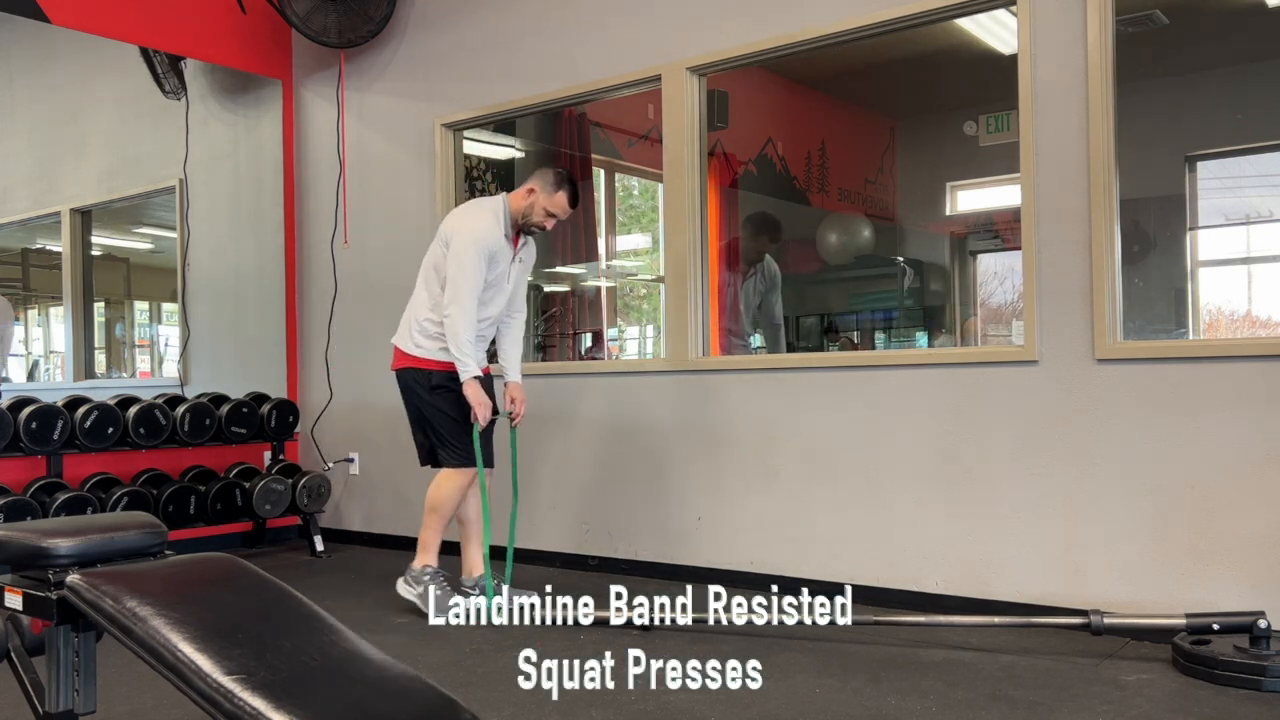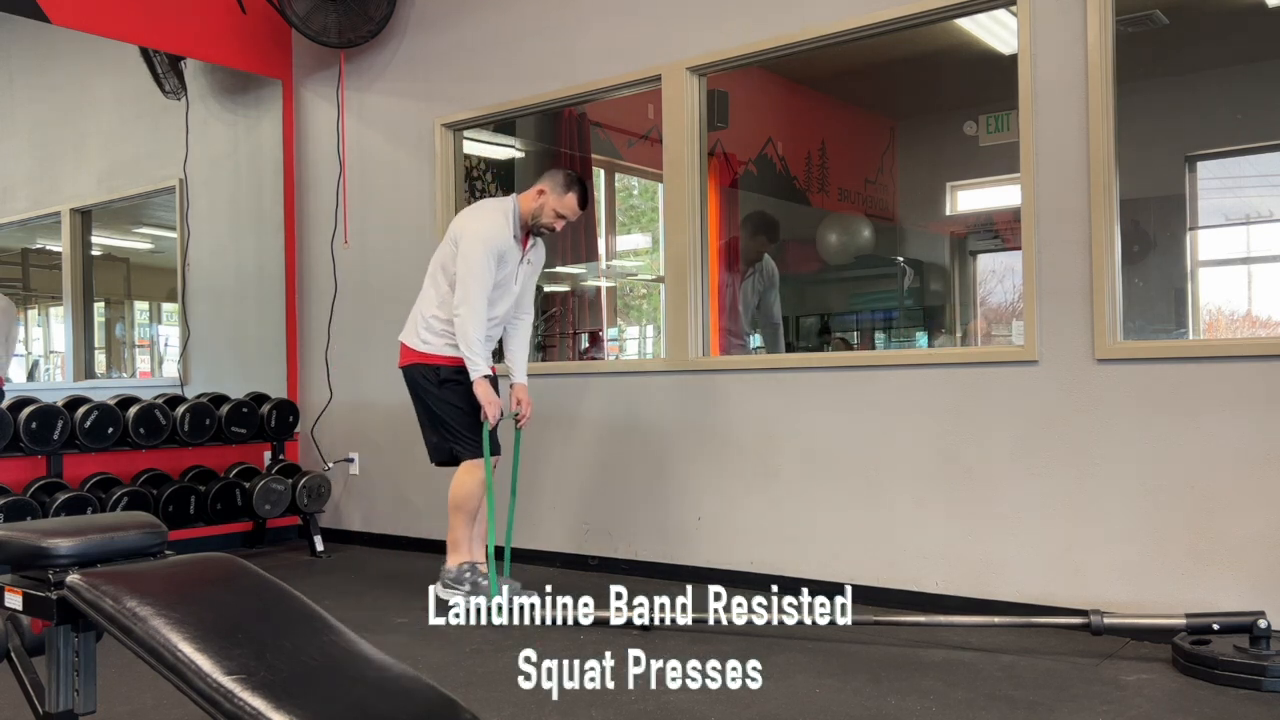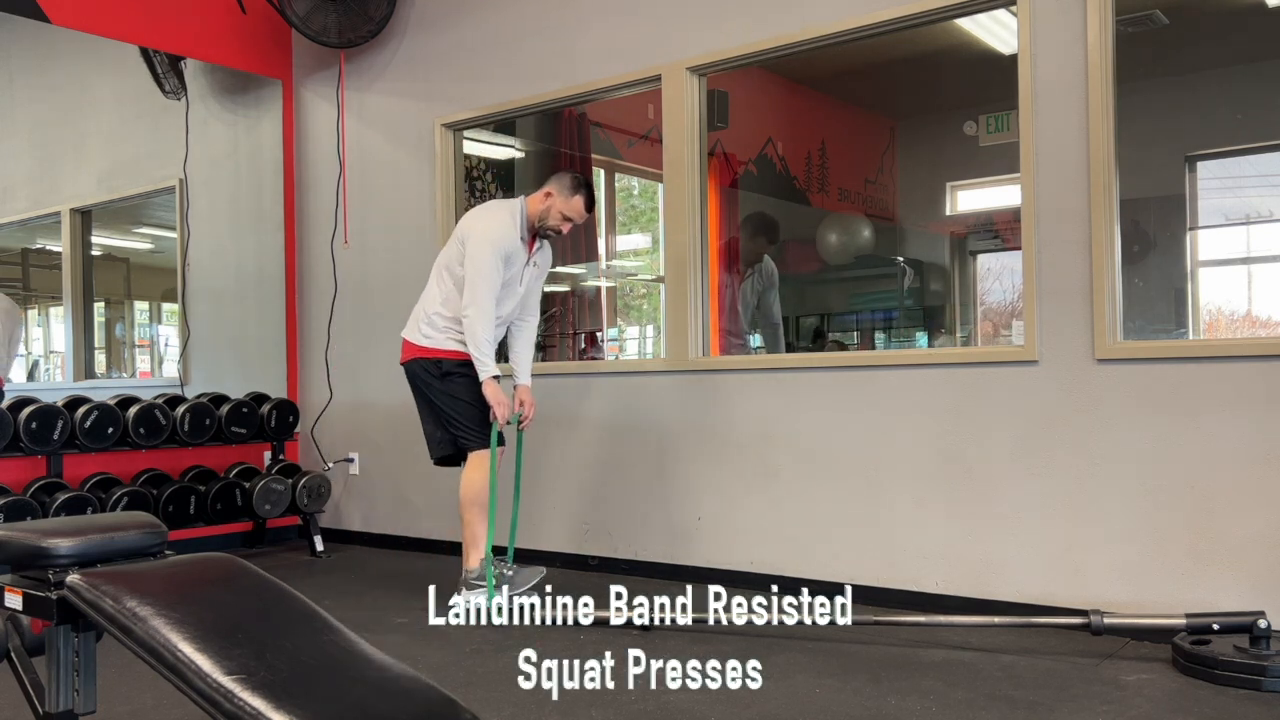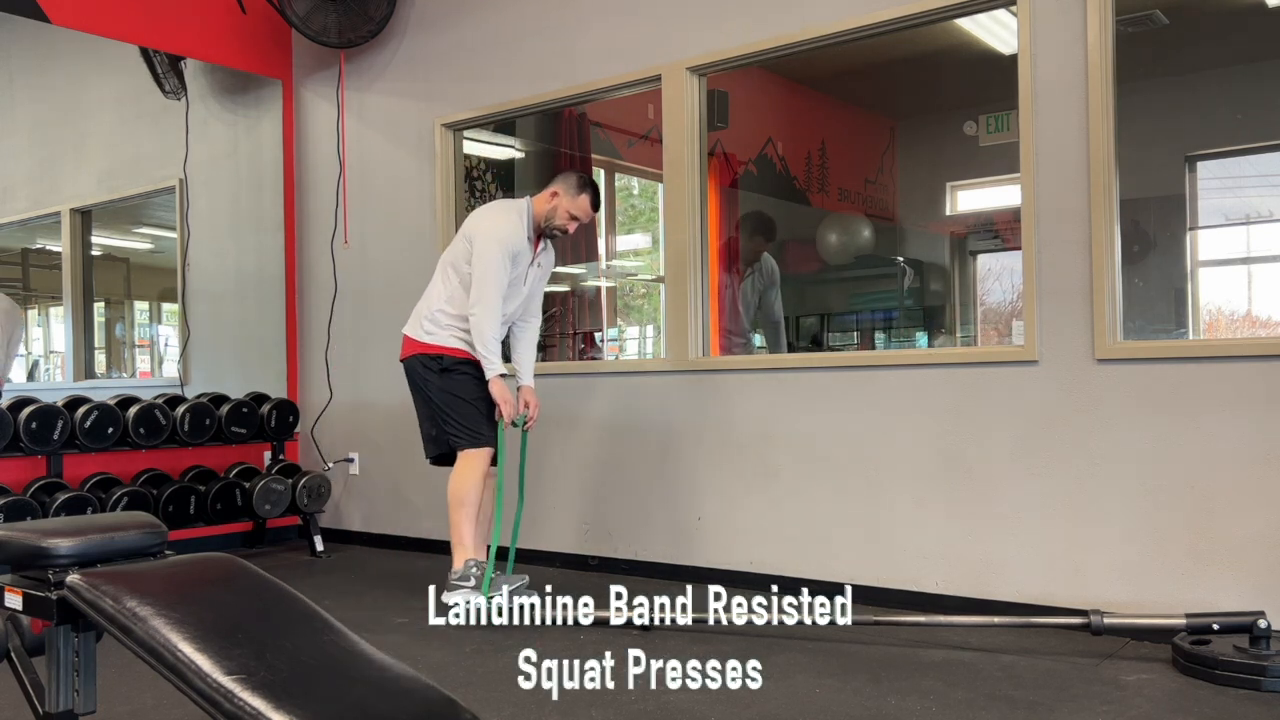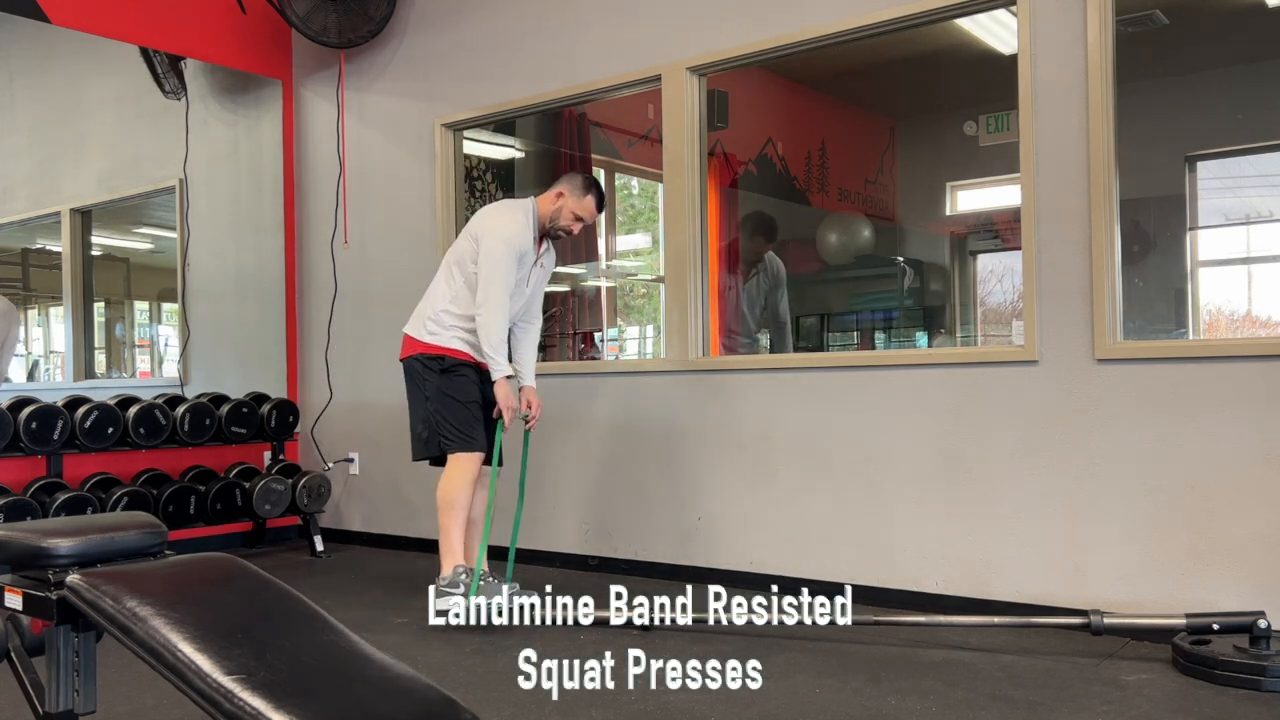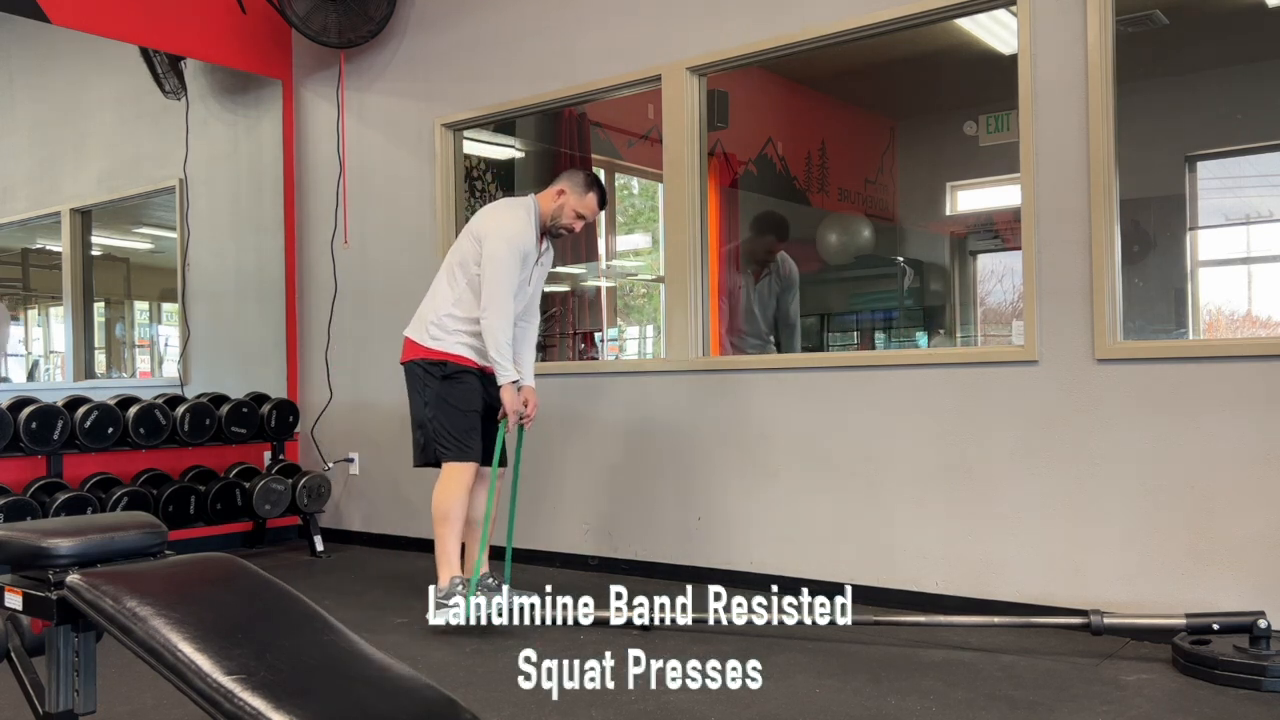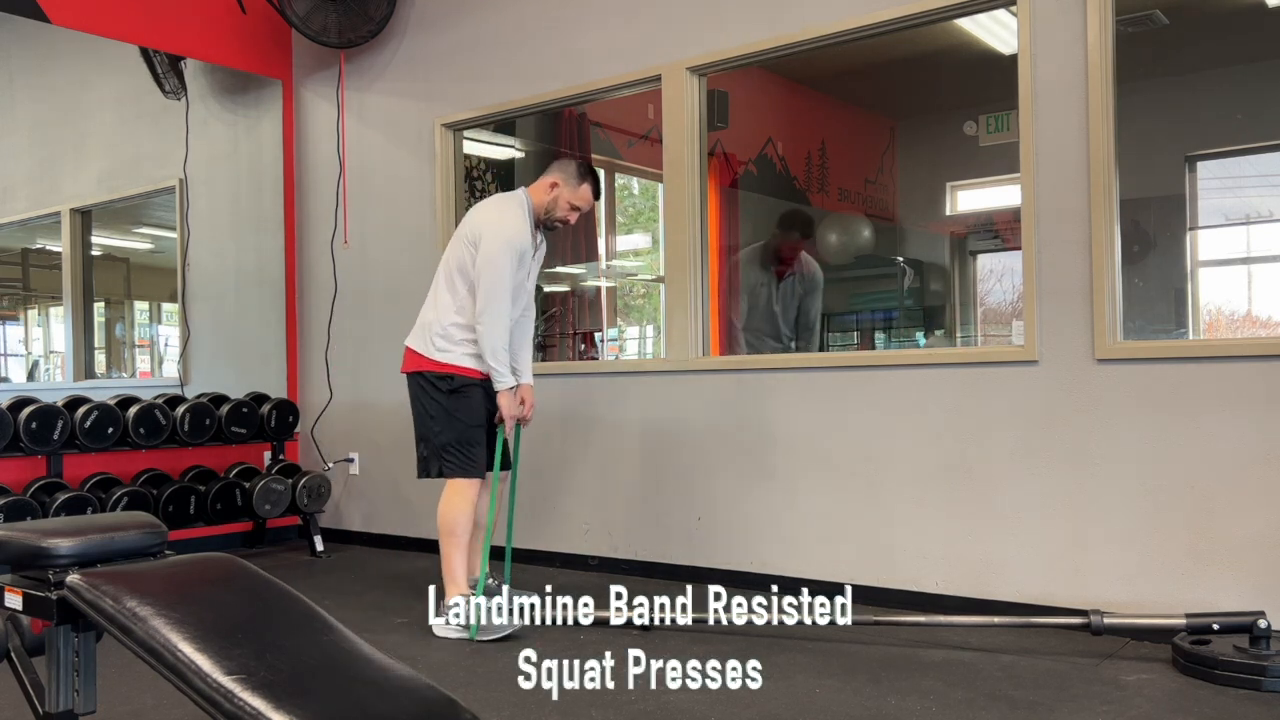
dt=0.2s
person 1, frame 1
left shoulder: (526, 246)
right shoulder: (476, 224)
left elbow: (512, 315)
right elbow: (457, 307)
left wrist: (513, 378)
right wrist: (469, 379)
left hip: (468, 364)
right hip: (428, 357)
left knee: (477, 468)
right knee: (461, 464)
left ankle: (475, 578)
right ankle: (420, 570)
person 1, frame 2
left shoulder: (536, 249)
right shoulder: (485, 225)
left elbow: (519, 318)
right elbow: (468, 307)
left wrist: (519, 380)
right wrist: (481, 378)
left hip: (471, 361)
right hip: (434, 353)
left knee: (481, 460)
right knee: (477, 456)
left ankle: (476, 572)
right ankle: (456, 569)
person 1, frame 3
left shoulder: (542, 252)
right shoulder: (493, 224)
left elbow: (524, 320)
right elbow: (477, 306)
left wrist: (523, 382)
right wrist: (490, 378)
left hip: (470, 357)
right hip: (435, 348)
left knee: (482, 457)
right knee: (484, 449)
left ankle: (477, 574)
right ankle: (478, 570)
person 1, frame 4
left shoulder: (545, 253)
right shoulder: (500, 223)
left elbow: (526, 320)
right elbow: (484, 305)
left wrist: (526, 382)
right wrist: (497, 377)
left hip: (471, 355)
right hip: (436, 347)
left knee: (484, 460)
right knee: (476, 450)
left ankle: (475, 571)
right ankle: (464, 572)
person 1, frame 5
left shoulder: (546, 253)
right shoulder: (505, 223)
left elbow: (527, 321)
right elbow: (491, 306)
left wrist: (528, 382)
right wrist: (502, 378)
left hip: (472, 357)
right hip: (437, 348)
left knee: (483, 463)
right knee: (466, 454)
left ankle: (476, 575)
right ankle: (452, 578)
person 1, frame 6
left shoulder: (544, 249)
right shoulder: (507, 223)
left elbow: (525, 319)
right elbow: (495, 308)
left wrist: (525, 381)
right wrist: (507, 381)
left hip: (475, 360)
right hip: (440, 352)
left knee: (484, 467)
right knee: (460, 463)
left ankle: (477, 578)
right ankle: (449, 589)
person 1, frame 7
left shoulder: (536, 237)
right shoulder: (503, 222)
left elbow: (520, 312)
right elbow: (490, 314)
left wrist: (523, 379)
right wrist: (504, 386)
left hip: (473, 365)
right hip: (442, 361)
left knee: (487, 473)
right knee: (465, 476)
left ankle: (477, 581)
right ankle: (455, 605)
